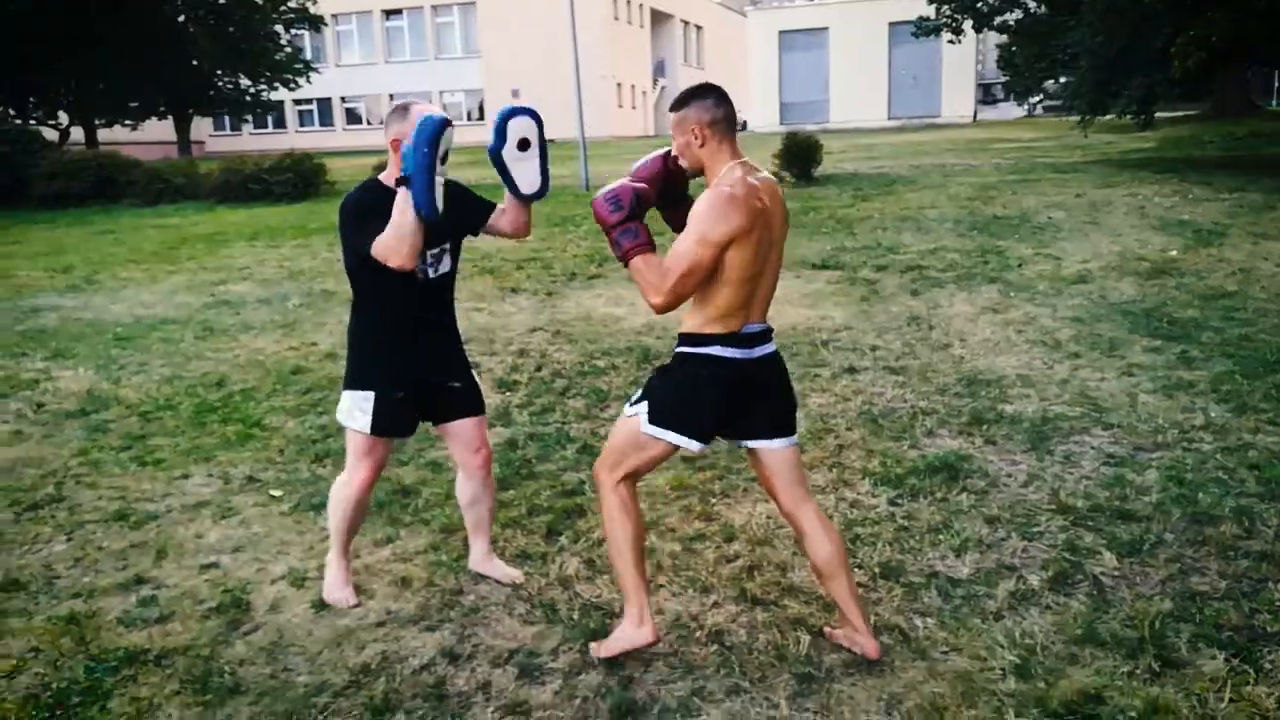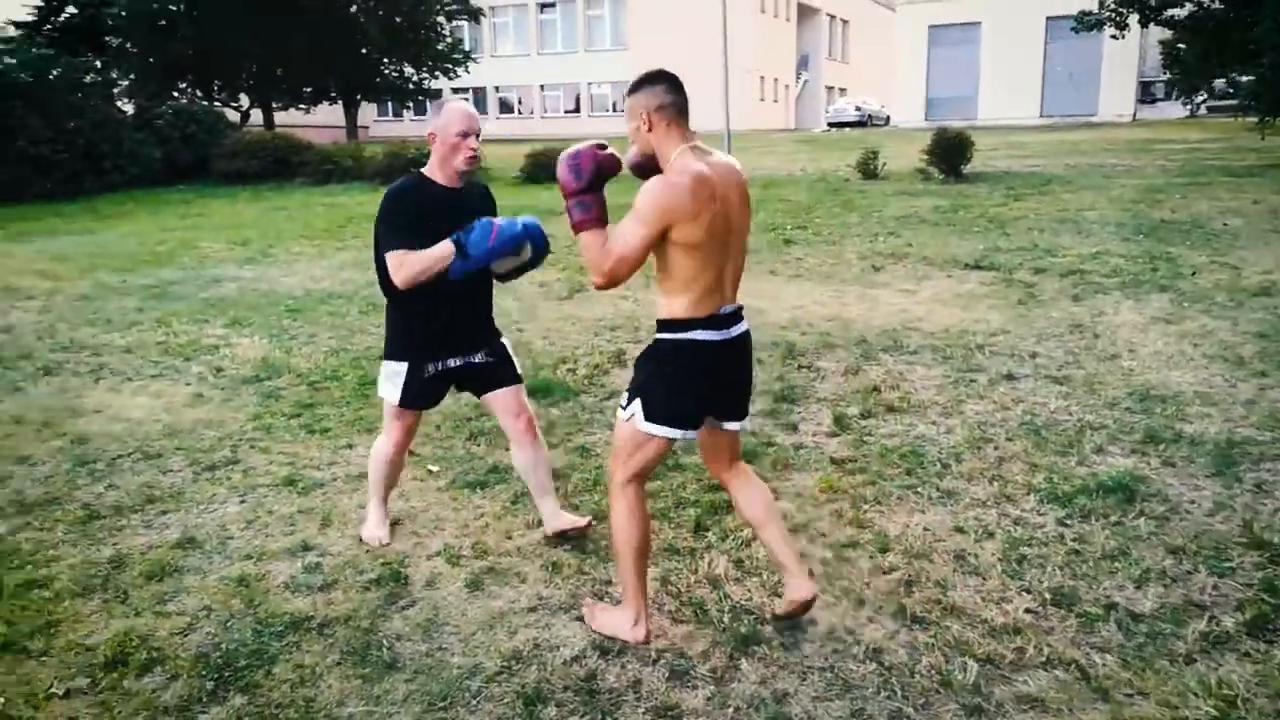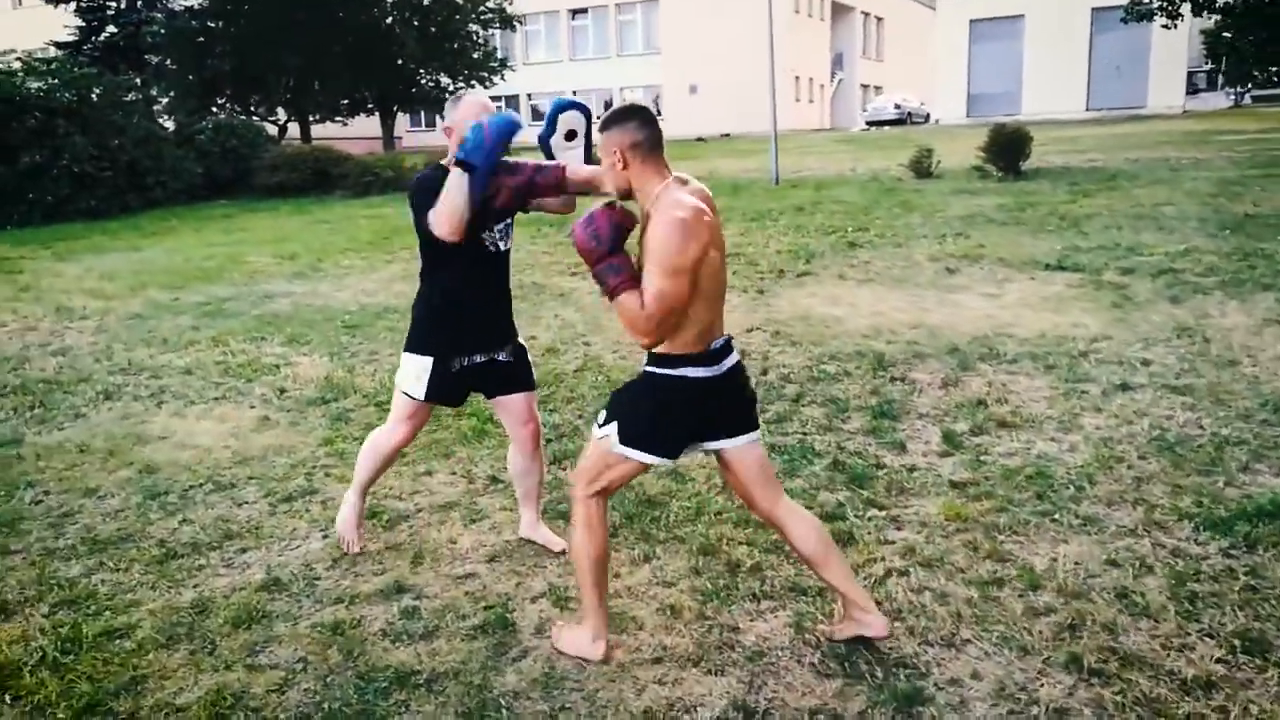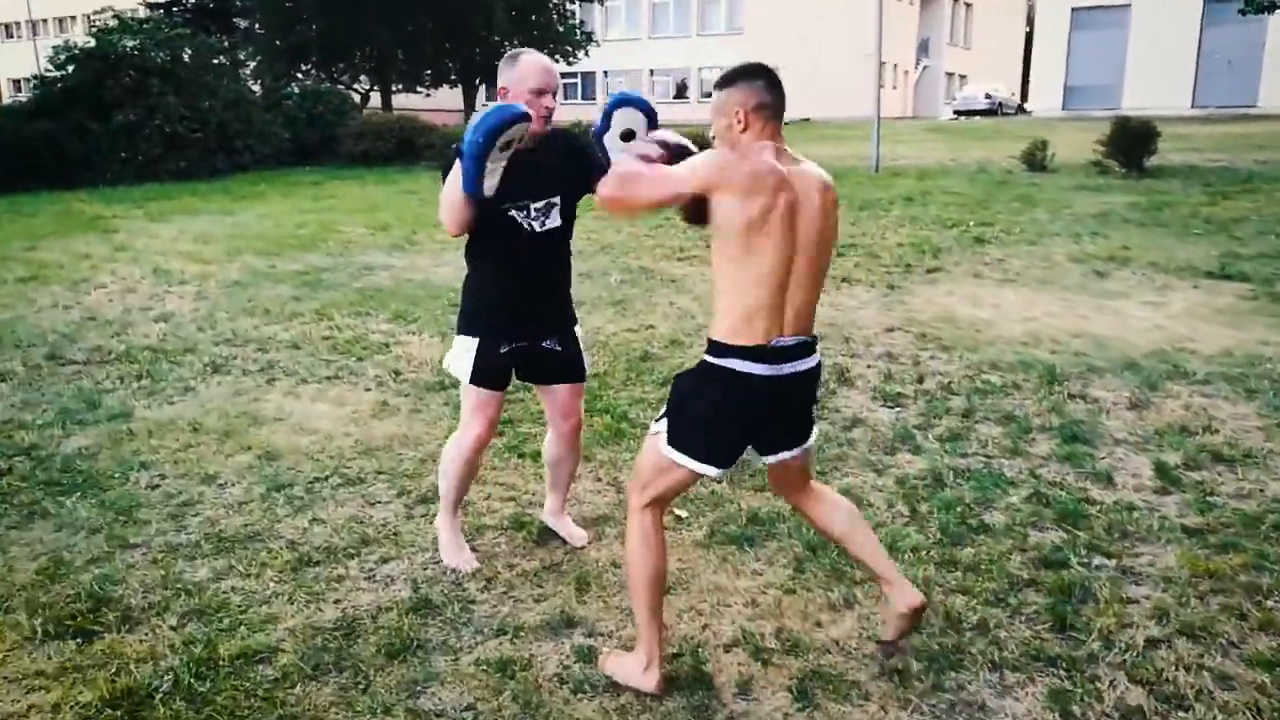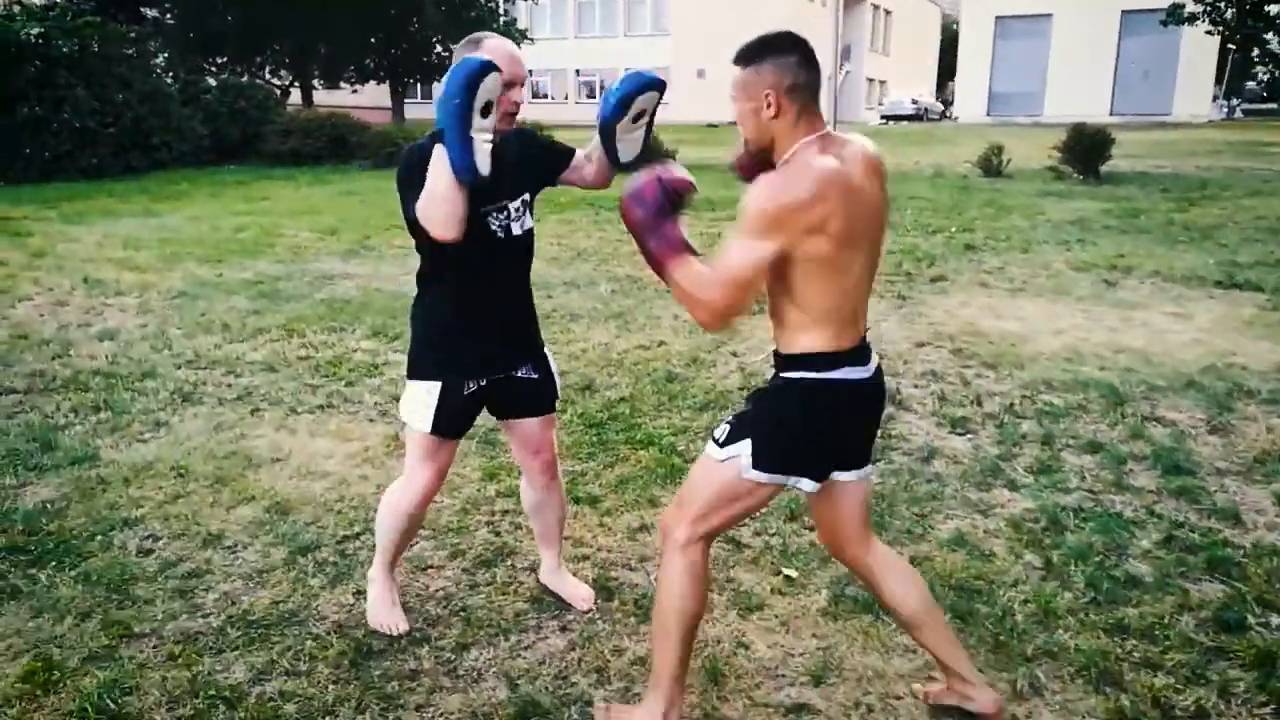
dt=1s
person 1, frame 1
left shoulder: (722, 199)
right shoulder: (766, 188)
left elbow: (663, 294)
left wrist: (622, 224)
right wrist: (668, 197)
left hip: (705, 365)
right hip: (759, 360)
left knee: (611, 474)
right knee: (796, 500)
left ankle: (636, 618)
right ankle: (859, 629)
person 1, frame 2
left shoulder: (669, 189)
right shoulder: (730, 170)
left elbow: (603, 273)
left wrist: (582, 195)
left hip: (684, 350)
right hip: (731, 341)
left knee: (624, 476)
right knee: (727, 466)
left ankle: (632, 616)
right ankle: (796, 578)
person 1, frame 3
left shoulder: (671, 225)
right shoulder: (687, 189)
left elbow: (647, 330)
left wrist: (605, 258)
left hip: (670, 386)
right hip: (721, 374)
left knee: (586, 490)
right knee: (769, 500)
left ankle: (593, 632)
right ankle: (863, 610)
person 1, frame 4
left shoulder: (732, 169)
right shoulder: (821, 184)
left elbow: (613, 195)
left wrist: (647, 156)
left hip: (732, 379)
right hip: (797, 372)
left knee: (644, 501)
right knee: (798, 488)
left ankle: (646, 660)
right ankle: (898, 588)
person 1, frame 5
left shoulder: (783, 192)
right shoulder: (862, 157)
left elbow: (713, 307)
left wrist: (653, 227)
right wrist: (759, 166)
left hip: (807, 393)
right hip: (853, 381)
left knee: (683, 530)
right knee: (852, 541)
person 2, frame 1
left shoulder: (448, 193)
right shoulder: (361, 205)
left elbow: (515, 225)
right elbow: (402, 257)
right wrist: (411, 183)
left hip: (442, 356)
right hip: (381, 365)
left knee: (477, 455)
right knee: (363, 473)
left ankle: (481, 552)
right ankle: (336, 563)
person 2, frame 2
left shoulder: (479, 196)
right shoulder: (403, 198)
left elbow: (498, 257)
right elbow: (401, 274)
left wrist: (518, 247)
right wrist: (459, 247)
left hip: (479, 337)
right hip: (418, 343)
left knee: (521, 422)
right knee: (398, 435)
left ankle: (552, 512)
right ankle: (376, 509)
person 2, frame 3
left shoulder: (503, 175)
right shoulder: (433, 183)
left elbow: (564, 203)
right elbow: (449, 230)
left wrist: (564, 159)
right wrist: (466, 164)
left hip: (497, 333)
right hip: (439, 336)
left knee: (527, 429)
right knee: (400, 430)
left ankle: (531, 521)
right ankle: (354, 499)
person 2, frame 4
left shoulder: (568, 149)
right shoulder: (472, 155)
right elbow: (453, 224)
right wrist: (474, 155)
left hip: (552, 314)
right hip: (491, 318)
left knee: (568, 420)
right knee: (477, 429)
left ankle: (555, 510)
right ankle: (447, 524)
person 2, frame 5
left shoulder: (523, 145)
right shoulder: (425, 159)
left elbow: (593, 173)
right elbow: (444, 228)
left wrist: (617, 130)
right wrist: (453, 136)
left hip: (516, 338)
right hip: (447, 347)
left knee: (541, 459)
right knee: (423, 476)
left ankle: (552, 566)
right ankle: (381, 576)
